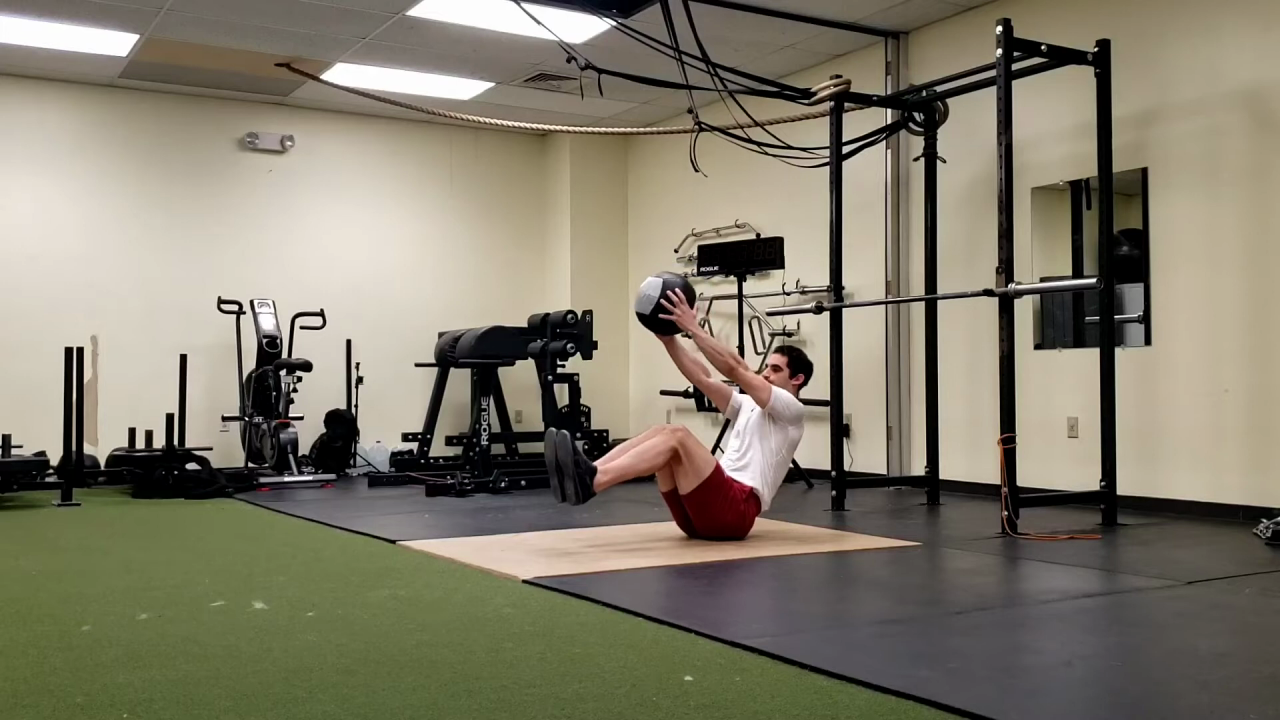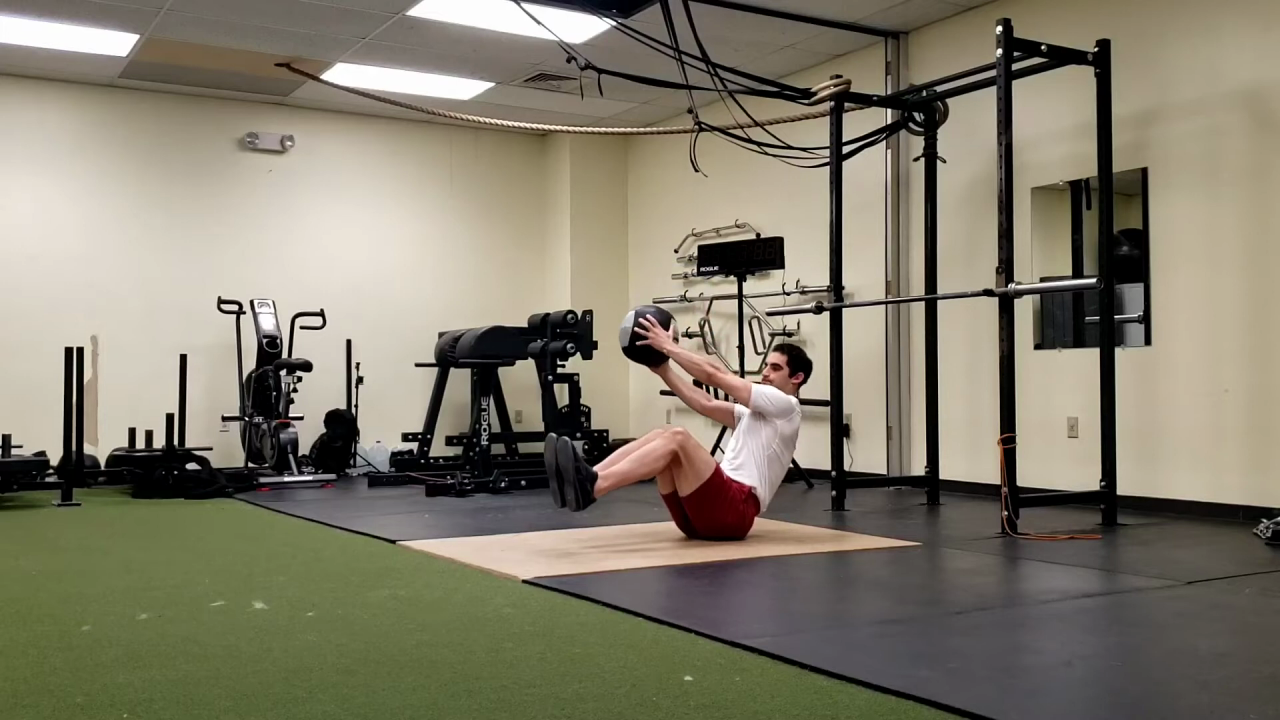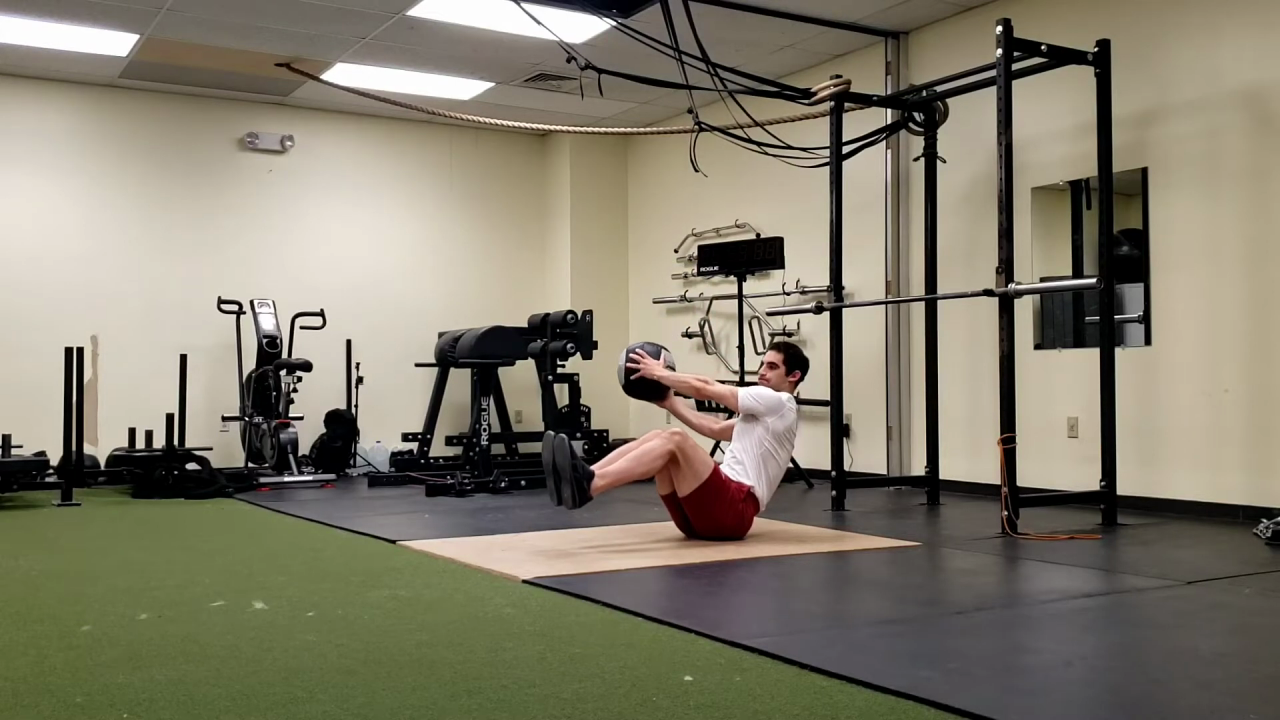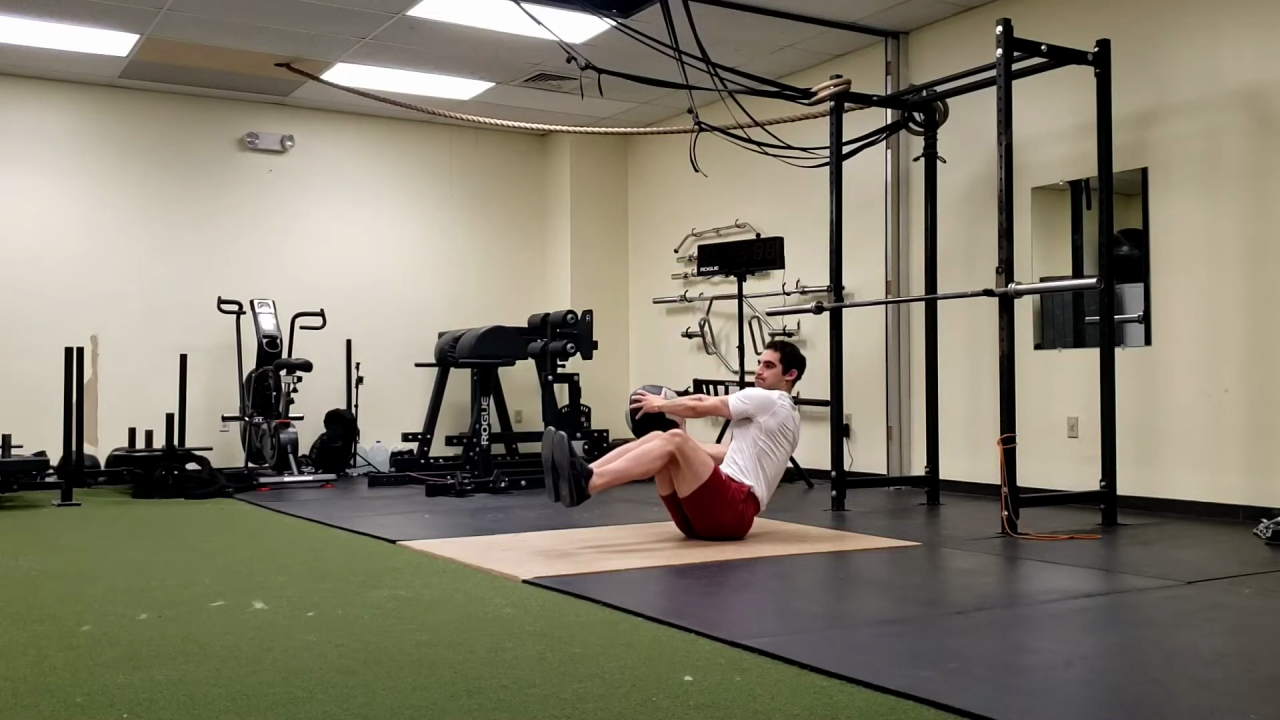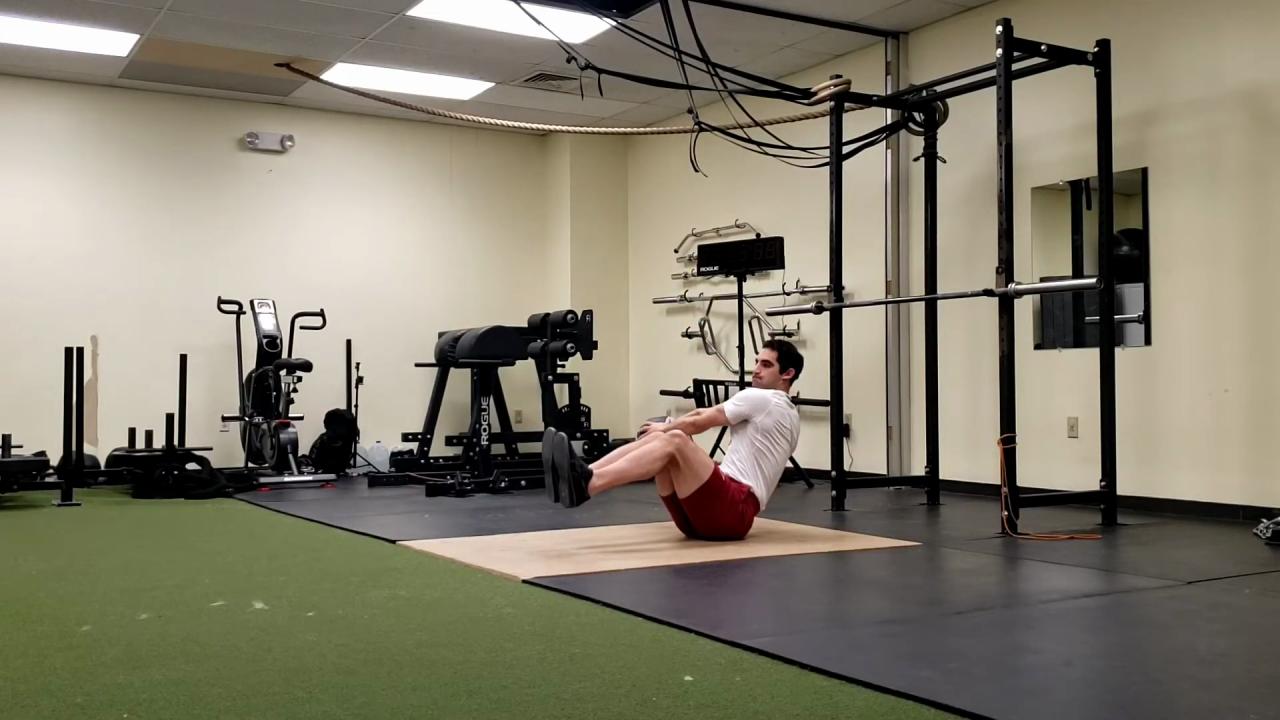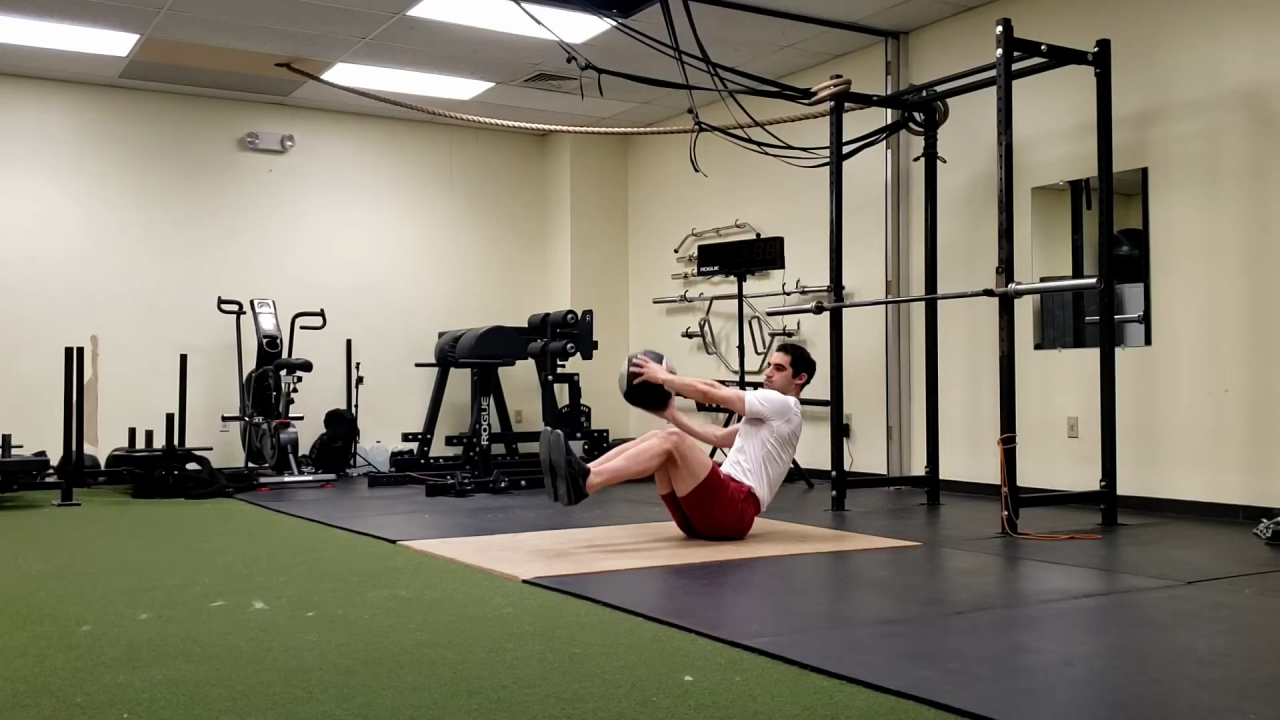
dt=0.7s
person 1, frame 1
left shoulder: (791, 412)
right shoulder: (750, 405)
left elbow: (736, 370)
right elbow: (704, 379)
left wrist: (693, 328)
right wrist: (668, 338)
left hip: (735, 510)
right hip: (703, 509)
left knee: (677, 435)
right knee: (662, 434)
left ankle: (590, 481)
right ankle: (587, 473)
person 1, frame 2
left shoulder: (784, 406)
right shoulder: (755, 413)
left elbow: (716, 375)
right elbow: (707, 404)
left wrist: (668, 346)
right wrist: (663, 369)
left hip: (734, 510)
right hip: (703, 509)
left knee: (677, 438)
right knee: (662, 436)
left ankle: (591, 487)
right ankle: (587, 478)
person 1, frame 3
left shoulder: (778, 403)
right shoulder: (762, 414)
left elbow: (706, 388)
right elbow: (716, 429)
left wrist: (659, 373)
right wrist: (669, 402)
left hip: (733, 510)
right hip: (704, 510)
left knee: (674, 439)
right knee: (658, 437)
left ankle: (588, 486)
right ankle: (585, 476)
person 1, frame 4
left shoulder: (769, 400)
right shoulder: (773, 413)
left elbow: (702, 405)
left wrist: (661, 404)
right wrist: (688, 447)
left hip: (733, 510)
left knee: (674, 440)
right knee: (658, 438)
left ankle: (586, 484)
right ankle: (582, 475)
person 1, frame 5
left shoulder: (762, 398)
right shoulder: (783, 414)
left elbow: (700, 420)
left wrist: (664, 427)
left hip: (732, 510)
left knee: (675, 440)
right knee: (658, 440)
left ankle: (586, 485)
right ankle: (584, 475)
person 1, frame 6
left shoulder: (781, 405)
right shoulder: (766, 416)
left elbow: (711, 393)
right elbow: (718, 437)
left wrist: (662, 376)
right wrist: (669, 414)
left hip: (733, 510)
right hip: (716, 504)
left knee: (671, 439)
right knee: (658, 437)
left ankle: (584, 483)
right ankle: (582, 474)
